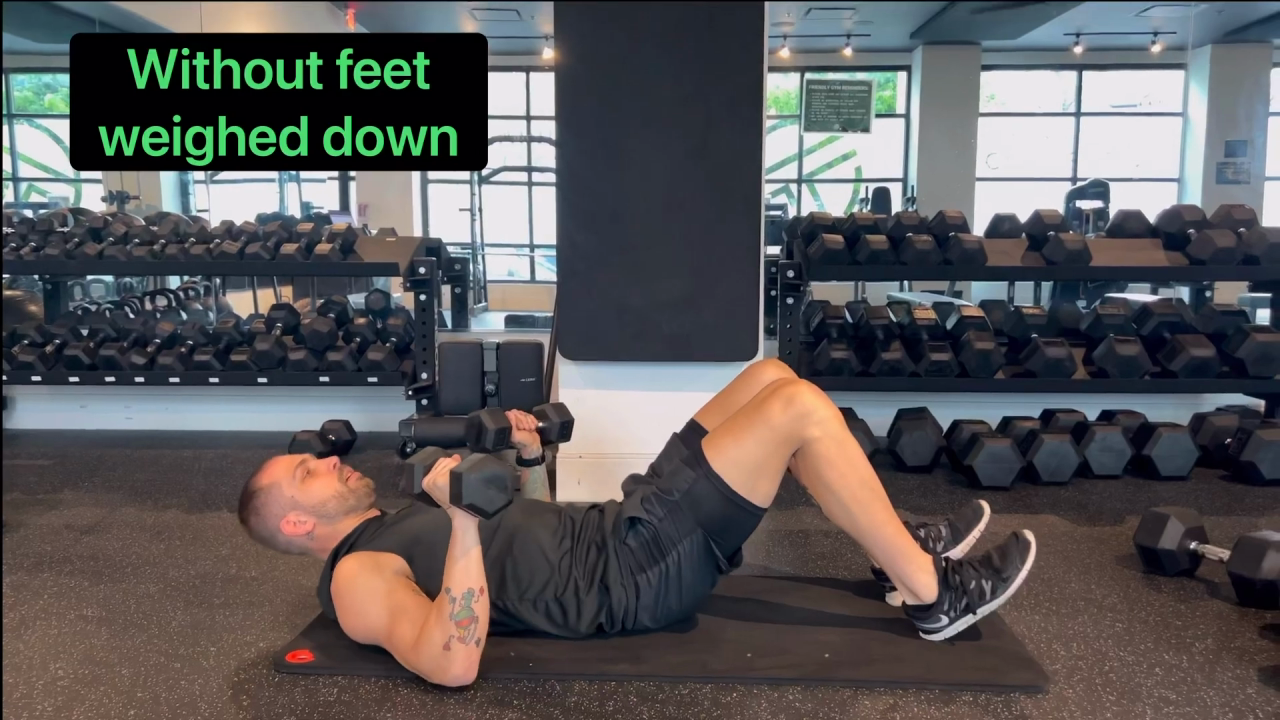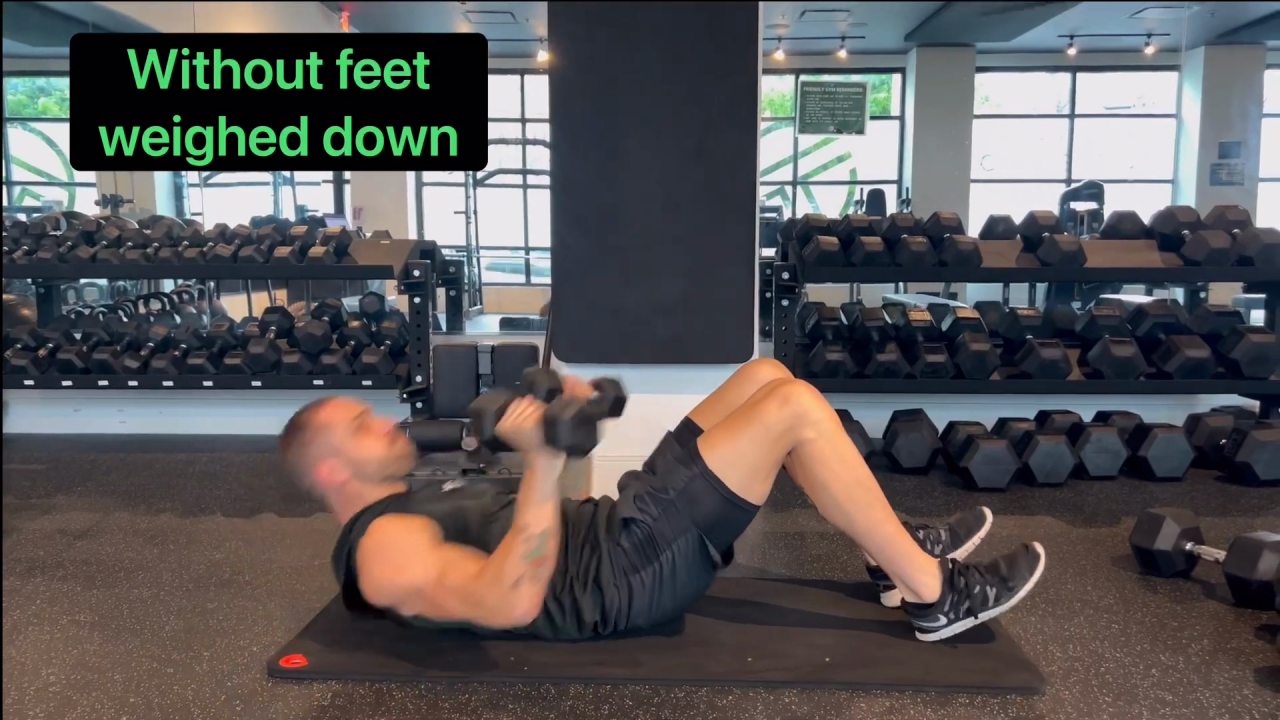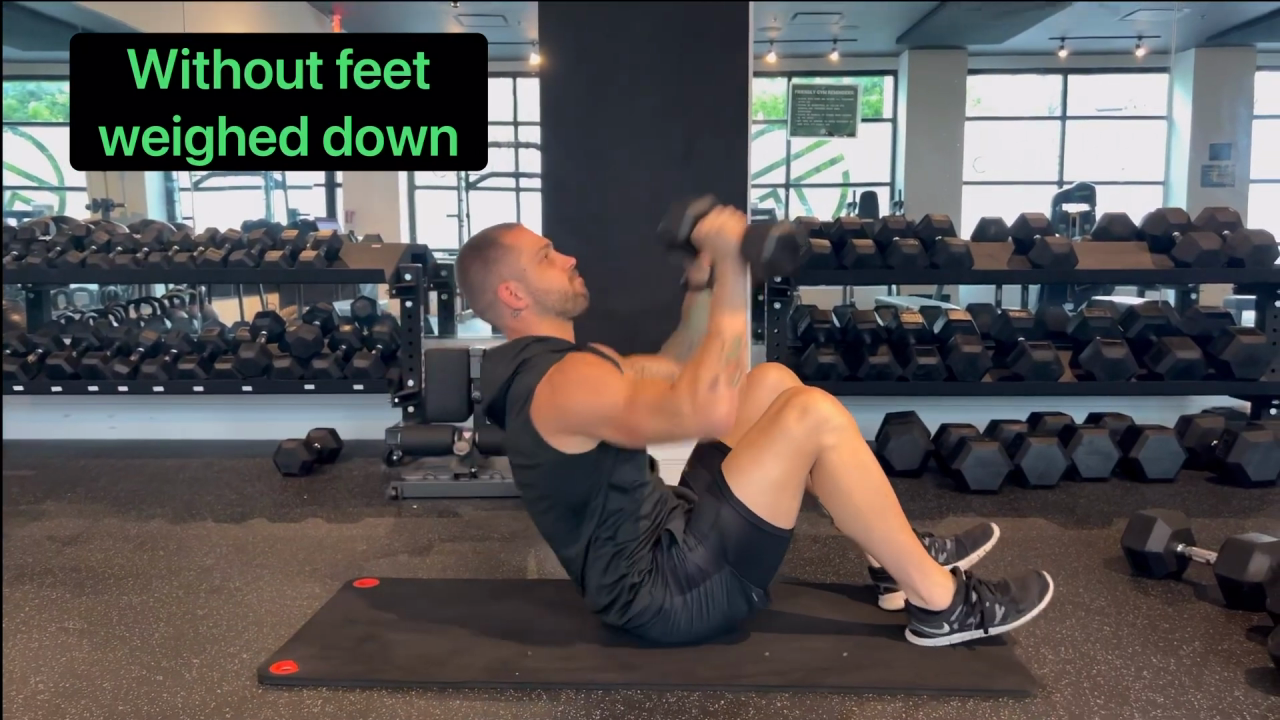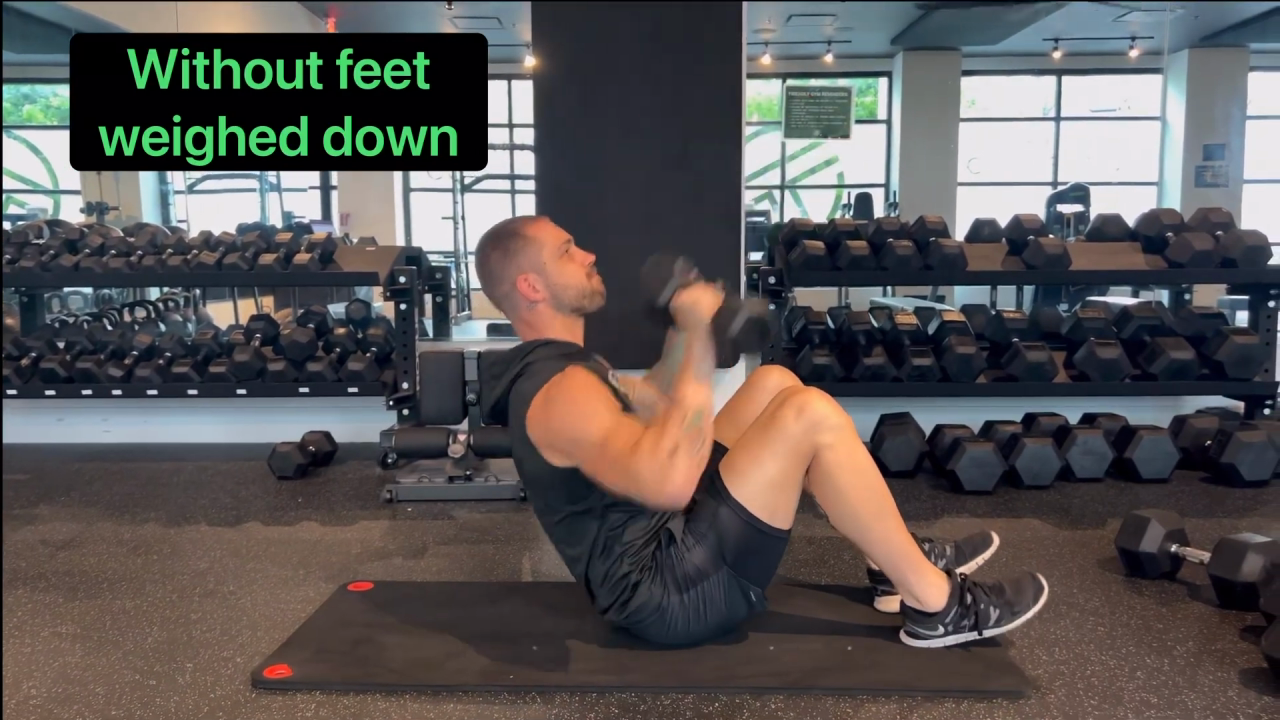
dt=0.5s
person 1, frame 1
left shoulder: (394, 530)
right shoulder: (360, 576)
right elbow: (455, 662)
left wrist: (528, 460)
right wrist: (463, 517)
left hip: (617, 527)
right hip: (636, 572)
left knee: (770, 376)
right knee: (800, 407)
left ankle: (899, 545)
right ankle: (931, 593)
person 1, frame 2
left shoulder: (413, 507)
right shoulder: (387, 547)
right elbow: (512, 603)
right wrist: (540, 455)
left hip: (618, 523)
right hip: (634, 571)
left knee: (765, 376)
right knee: (792, 407)
left ankle: (892, 548)
right ankle: (934, 594)
person 1, frame 3
left shoulder: (554, 365)
right shoulder: (566, 383)
left elbow: (671, 378)
right elbow: (713, 409)
left wrist: (699, 277)
right wrist: (731, 266)
left hip: (669, 545)
right hip: (669, 589)
left knee: (773, 382)
right knee: (813, 415)
left ankle: (903, 560)
right ankle: (941, 603)
person 1, frame 4
left shoulder: (553, 367)
right shoulder: (562, 391)
left elbow: (650, 408)
right elbow: (669, 480)
left wrist: (678, 333)
right wrist: (698, 336)
left hip: (672, 552)
right hip: (672, 595)
left knee: (773, 384)
right knee: (810, 414)
left ankle: (898, 567)
right ankle: (936, 606)
